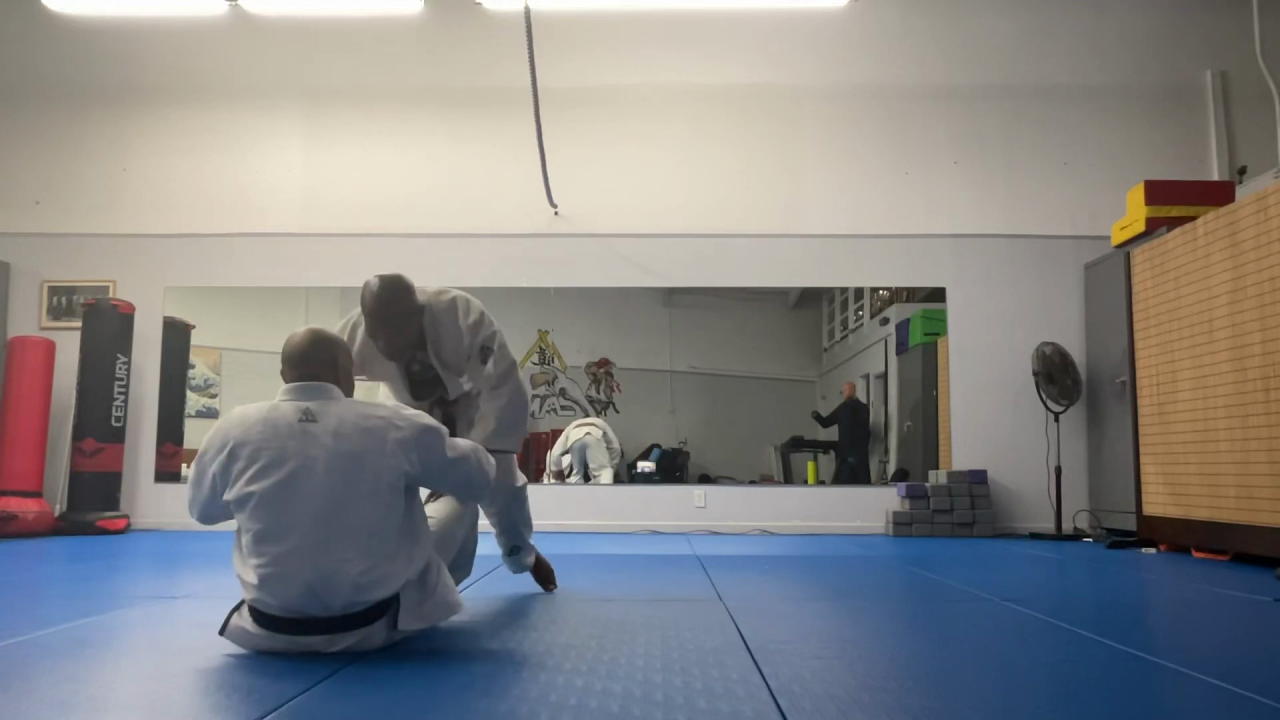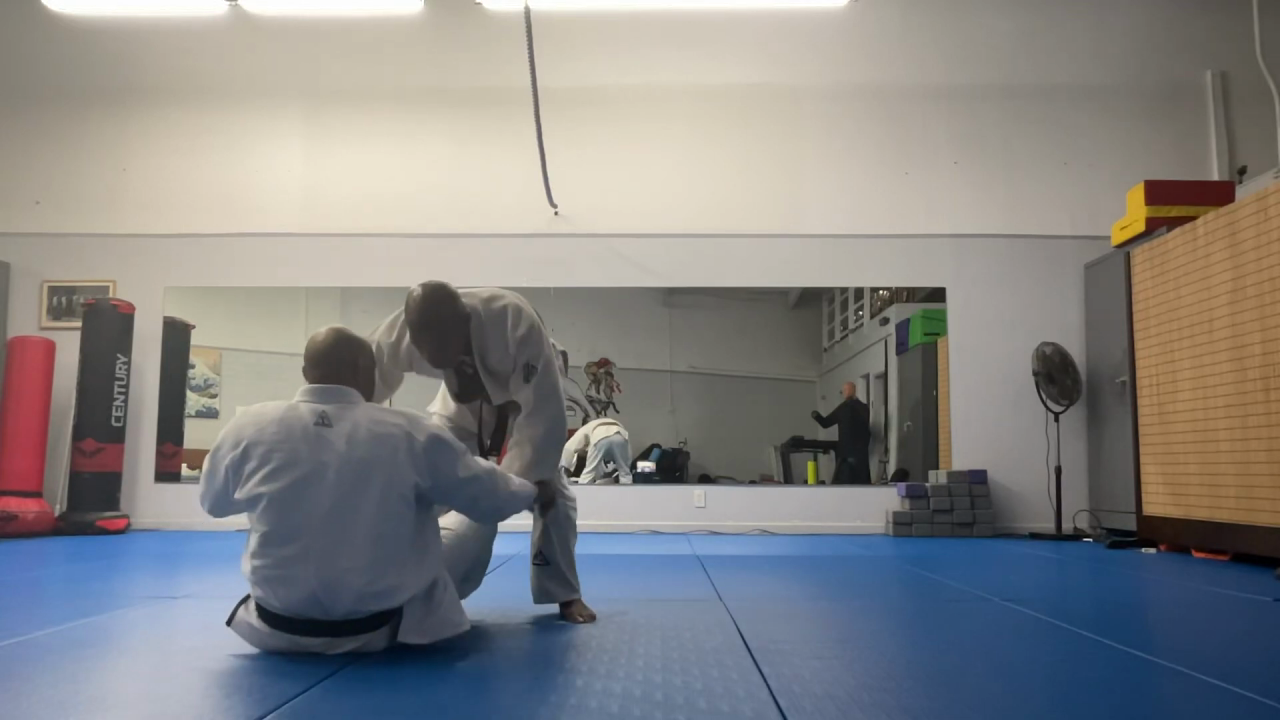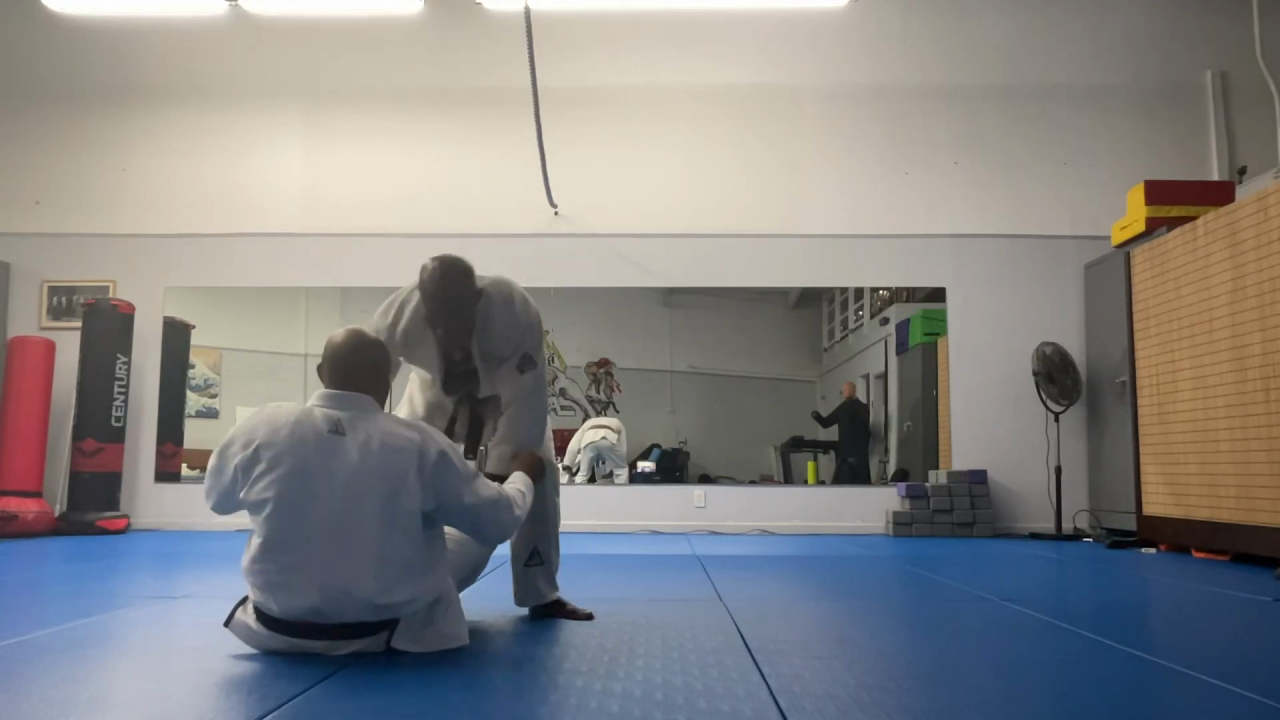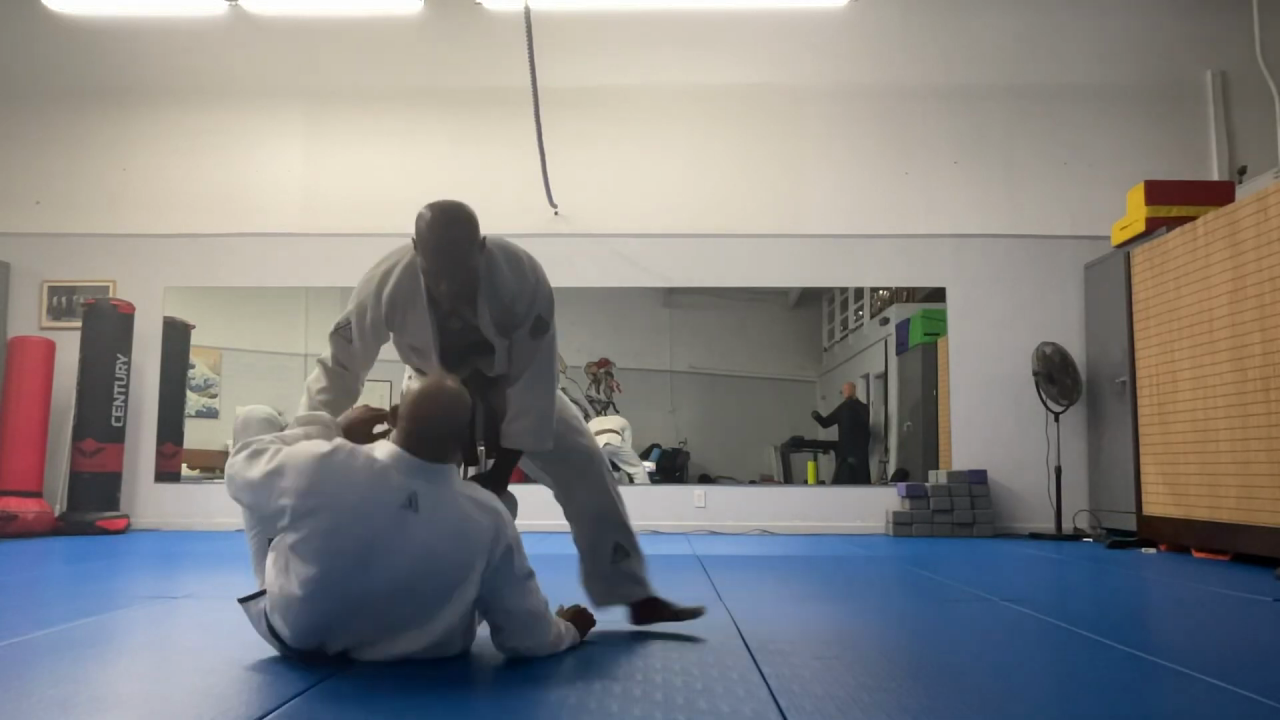
dt=0.7s
person 1, frame 1
left shoulder: (463, 316)
right shoulder: (352, 337)
left elbow: (506, 387)
left hip: (469, 402)
right hip: (408, 409)
left knee: (500, 484)
left ankle: (525, 554)
person 1, frame 2
left shoulder: (514, 322)
right shoulder: (397, 334)
left elbow: (544, 414)
left hip: (530, 390)
right hip: (463, 400)
left ankle: (565, 594)
person 1, frame 3
left shoulder: (516, 311)
right shoulder: (398, 315)
left elbow: (525, 406)
left wrist: (492, 483)
left hip: (504, 392)
right hip: (435, 394)
left ankle: (540, 595)
person 1, frame 4
left shoulder: (521, 275)
right shoulder: (385, 284)
left elbow: (534, 376)
right elbow: (342, 360)
left wrist: (502, 468)
left hip: (511, 384)
left knee: (583, 465)
left ankle: (631, 593)
person 2, frame 1
left shoulder: (235, 429)
right shoulder: (396, 426)
left elbow: (203, 510)
right elbow: (476, 476)
left hip: (274, 628)
right hip: (375, 624)
right knee: (459, 503)
person 2, frame 2
left shoulder: (250, 427)
right shoulder: (410, 434)
left elbow: (213, 501)
right elbow: (492, 494)
right wrist: (534, 493)
left hip: (279, 626)
right hip: (380, 626)
right knee: (475, 522)
person 2, frame 3
left shoulder: (261, 428)
right shoulder: (421, 446)
left elbow: (219, 498)
right elbow: (496, 521)
right wrist: (523, 477)
left hip: (282, 630)
right hip: (389, 632)
right knee: (473, 539)
person 2, frame 4
left shoulder: (323, 467)
right shoulder: (487, 520)
left elbow: (243, 464)
right elbow: (524, 632)
left wrist: (334, 429)
right wrist: (569, 628)
left hip: (295, 636)
